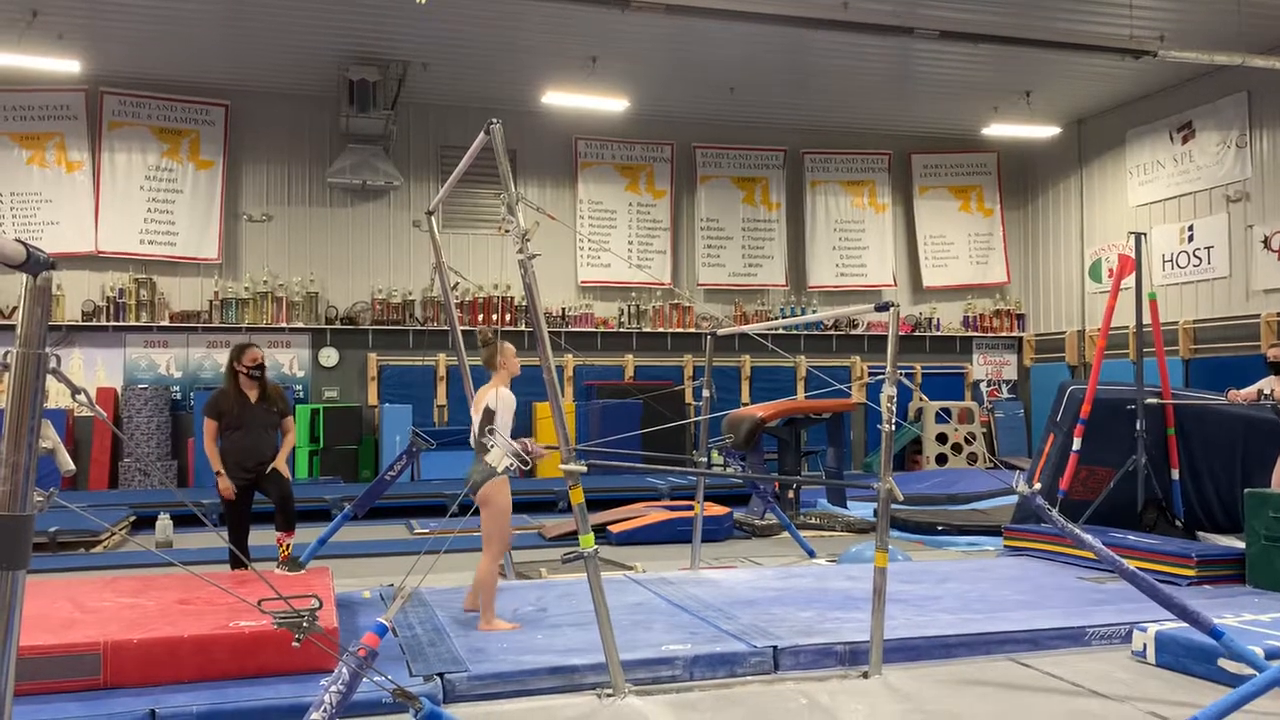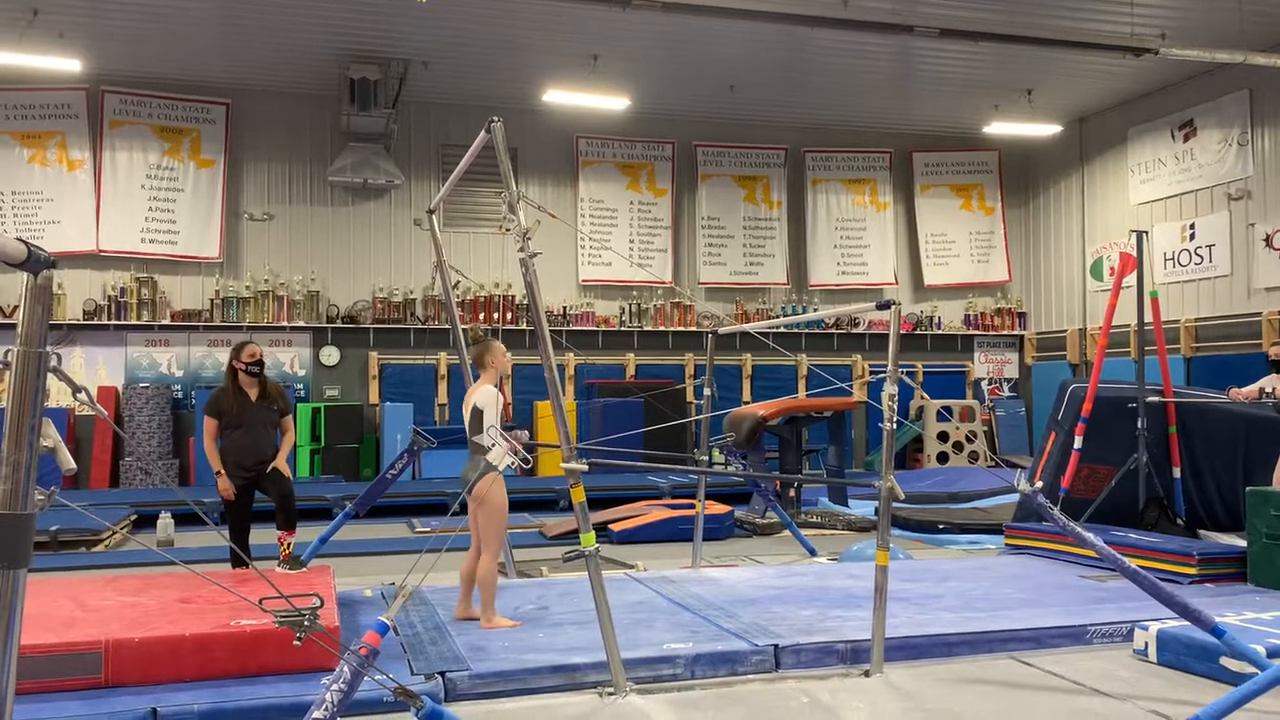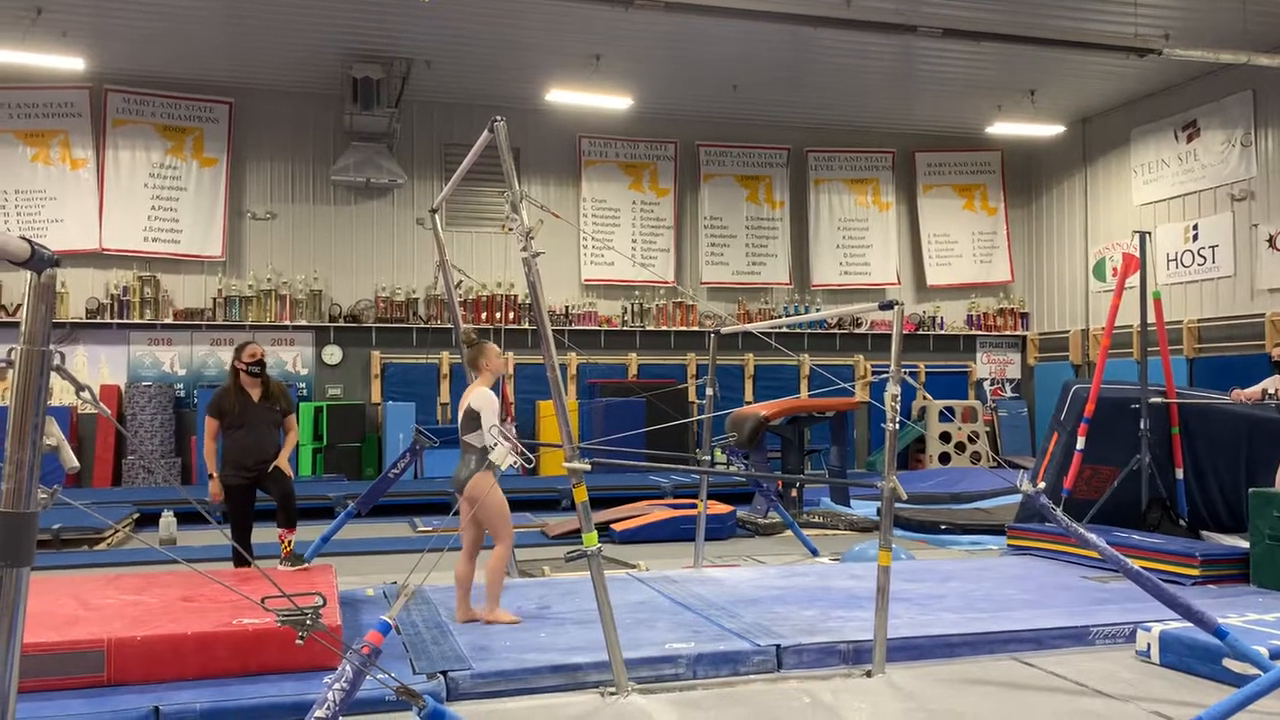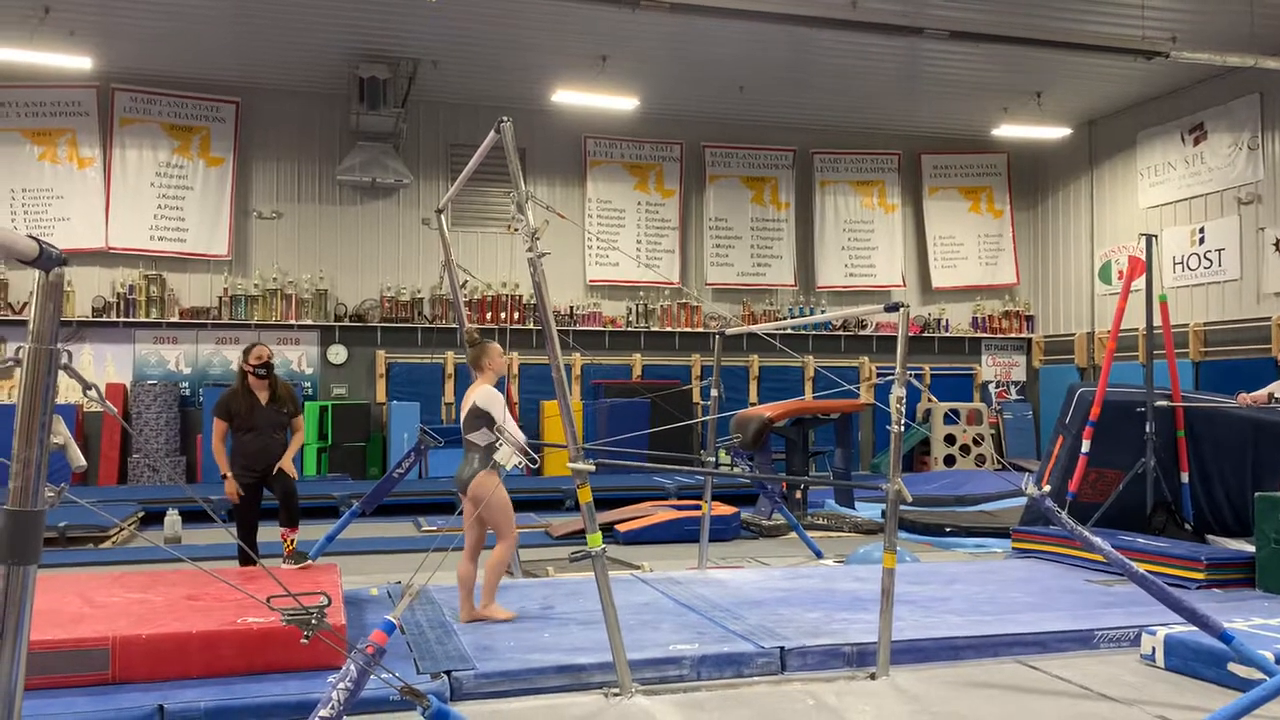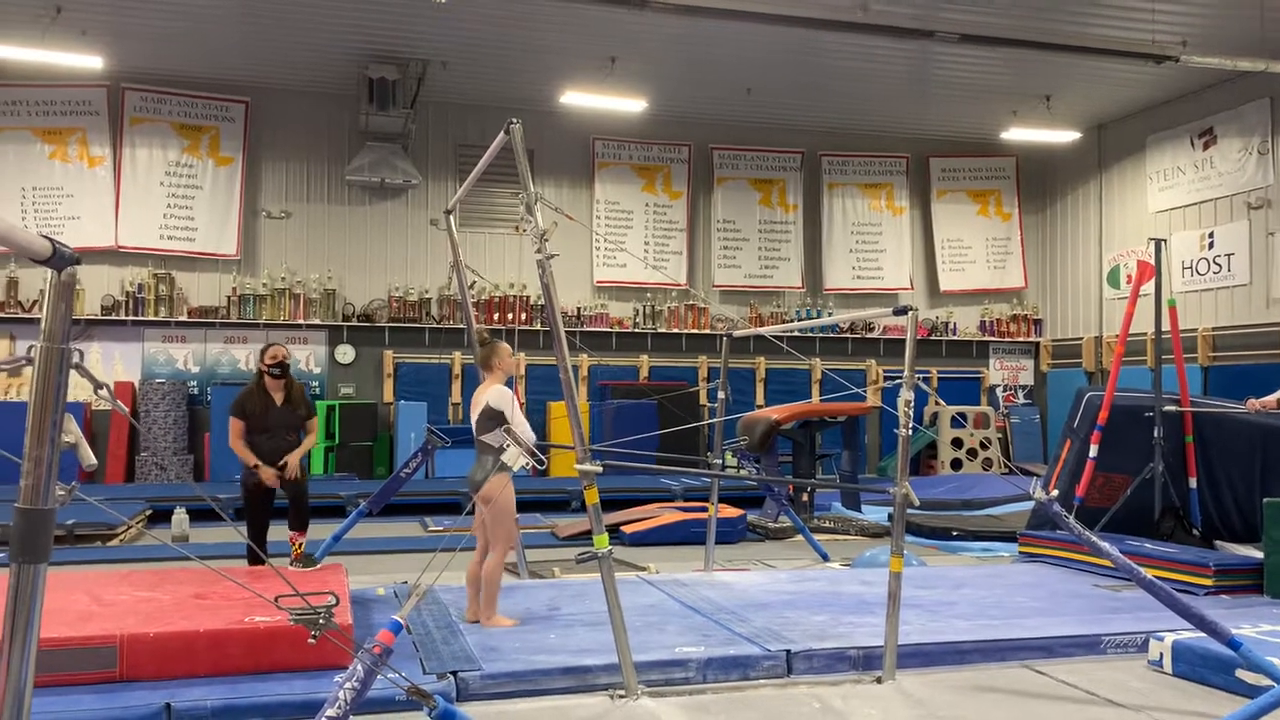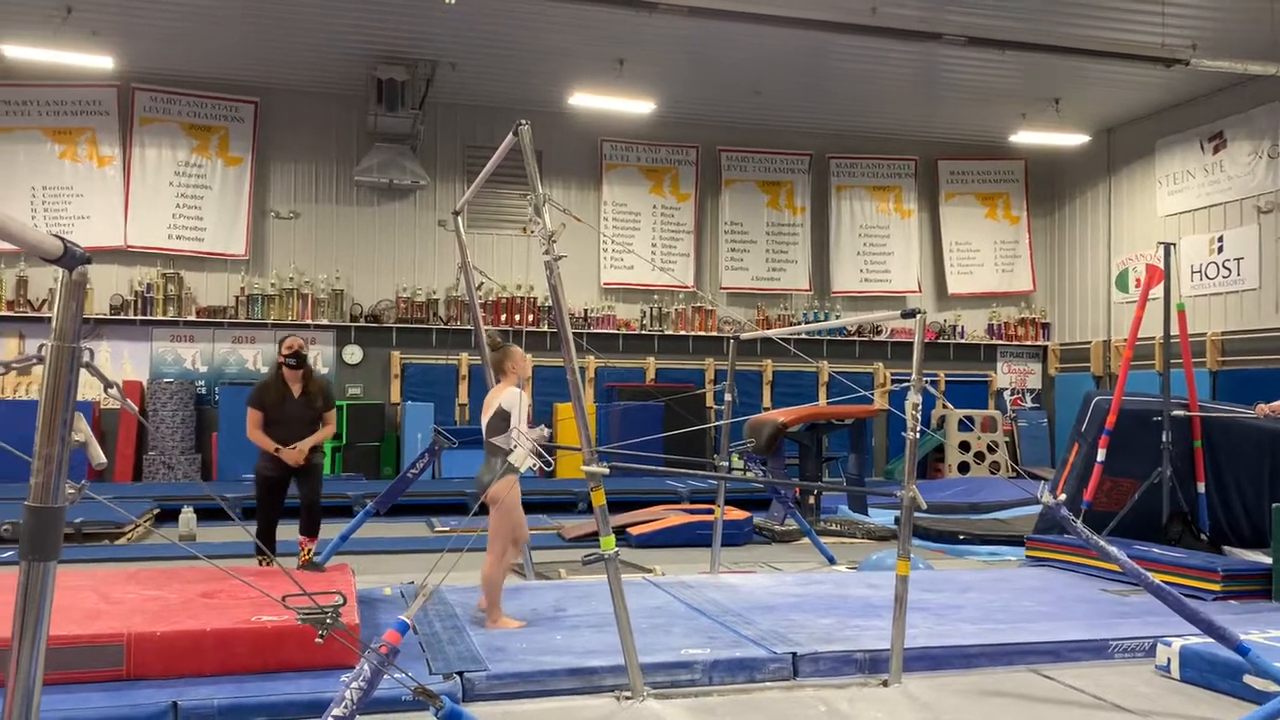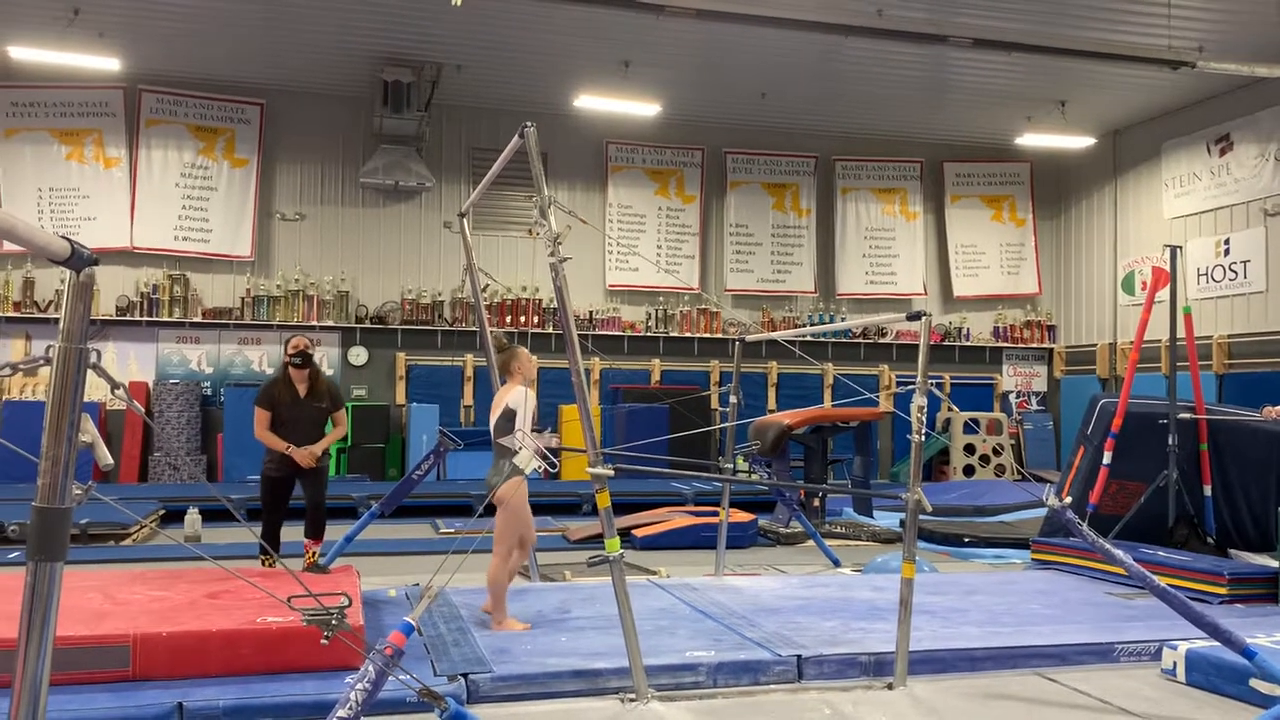
dt=0.2s
person 1, frame 1
left shoulder: (481, 394)
right shoulder: (505, 396)
right elbow: (501, 446)
left wrist: (517, 445)
right wrist: (526, 448)
left hip: (479, 472)
right hip: (493, 477)
left knee: (499, 542)
right knee: (493, 550)
left ankle: (474, 598)
right ankle: (488, 619)
person 1, frame 2
left shoulder: (473, 393)
right shoulder: (492, 394)
right elbow: (493, 444)
left hip: (473, 472)
right hip: (487, 475)
left knee: (479, 547)
right knee: (492, 549)
left ankle: (464, 606)
right ankle: (489, 616)
person 1, frame 3
left shoulder: (470, 394)
right shoulder: (486, 396)
right elbow: (494, 445)
left wrist: (503, 438)
right wrist: (510, 449)
left hip: (465, 474)
right hip: (479, 475)
left knee: (470, 547)
right knee: (505, 540)
left ankle: (464, 609)
right ankle: (493, 608)
person 1, frame 4
left shoulder: (472, 393)
right shoulder: (490, 394)
right elbow: (518, 439)
left wrist: (502, 443)
right wrist: (506, 453)
left hip: (467, 474)
right hip: (482, 475)
left knee: (472, 547)
right knee: (507, 538)
left ankle: (468, 608)
right ankle: (487, 603)
person 1, frame 5
left shoulder: (480, 393)
right shoulder: (501, 393)
right elbow: (528, 436)
left wrist: (510, 437)
right wrist: (515, 438)
left hip: (479, 473)
right hip: (494, 476)
left knee: (484, 547)
right knee: (499, 548)
left ankle: (474, 608)
right ankle: (489, 613)
person 1, frame 6
left shoulder: (493, 395)
right shoulder: (516, 395)
right elbow: (521, 446)
left wrist: (531, 436)
right wrist: (534, 440)
left hip: (489, 474)
right hip: (502, 478)
left knee: (519, 540)
right knee: (498, 551)
left ankle: (489, 600)
right ankle: (495, 616)
person 1, frame 7
left shoulder: (502, 395)
right shoulder: (523, 394)
right elbow: (523, 444)
left hip: (499, 476)
right hip: (510, 479)
left knee: (526, 543)
right knee: (503, 552)
left ankle: (494, 602)
right ankle: (500, 617)
person 2, frame 1
left shoulder: (275, 394)
right shoulder: (220, 398)
left elbow: (289, 432)
right elbow: (209, 441)
left wrist: (281, 459)
right wrist: (220, 474)
left hip: (267, 467)
right hip: (235, 474)
left knee: (285, 496)
right knee: (237, 532)
left ankle: (285, 558)
person 2, frame 2
left shoulder: (275, 393)
right shoulder: (220, 397)
left elbow: (288, 431)
right elbow: (209, 440)
left wrist: (281, 458)
right wrist: (220, 474)
left hip: (268, 466)
right hip: (234, 473)
left knee: (286, 495)
right knee: (238, 531)
left ankle: (286, 557)
person 2, frame 3
left shoulder: (278, 392)
right shoulder: (223, 397)
left elbow: (292, 430)
right elbow: (210, 440)
left wrist: (283, 457)
right wrist: (213, 477)
left hip: (270, 465)
right hip: (236, 473)
left knee: (287, 493)
right knee: (240, 530)
left ankle: (287, 555)
person 2, frame 4
left shoulder: (286, 393)
right shoulder: (231, 398)
left elbow: (298, 431)
right elbow: (218, 441)
left wrist: (287, 458)
right wrist: (227, 476)
left hip: (277, 466)
right hip: (244, 472)
left knee: (289, 492)
right knee: (246, 530)
left ankle: (290, 552)
person 2, frame 5
left shoulder: (300, 395)
right shoulder: (247, 397)
left elbow: (312, 433)
right elbow: (235, 440)
left wrist: (296, 455)
right wrist: (259, 467)
left hip: (290, 465)
right hip: (257, 471)
left knee: (299, 495)
right knee: (256, 528)
left ankle: (298, 555)
person 2, frame 6
left shoulder: (320, 387)
right shoulder: (265, 389)
left elbow: (330, 425)
right elbow: (253, 430)
left wrist: (307, 443)
right wrist: (280, 451)
left hip: (308, 458)
right hip: (272, 462)
left knee: (312, 502)
right knee: (267, 519)
left ankle: (306, 560)
right ankle: (265, 569)
person 2, frame 7
left shoulder: (327, 388)
right shoulder: (272, 388)
left elbow: (341, 426)
right elbow: (260, 431)
left wrist: (319, 447)
right wrist: (292, 450)
left hip: (314, 460)
right hip: (277, 463)
left knee: (317, 504)
right knee: (272, 519)
left ankle: (311, 562)
right ankle: (268, 569)
